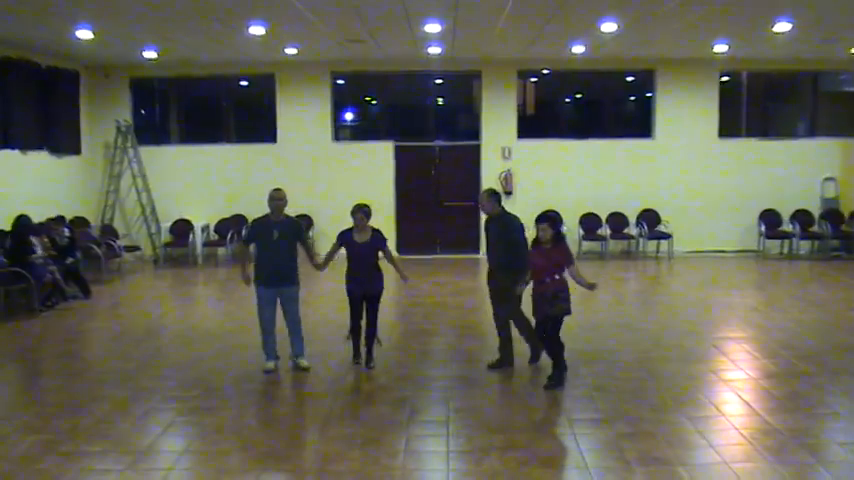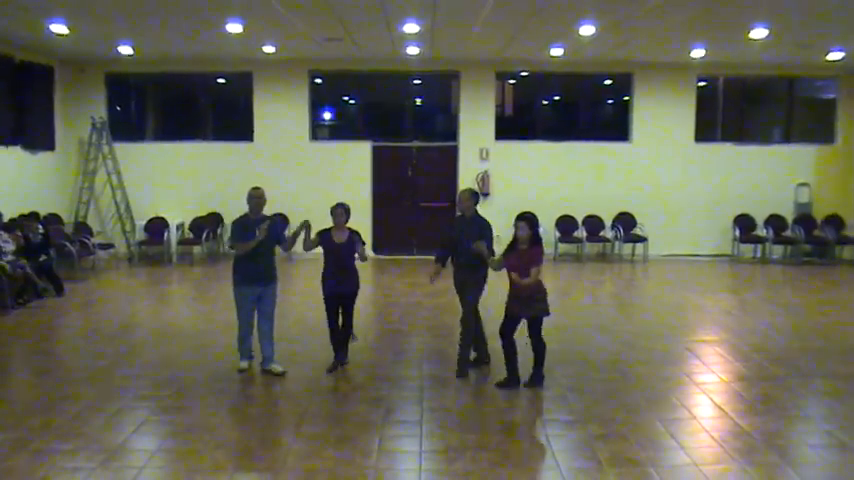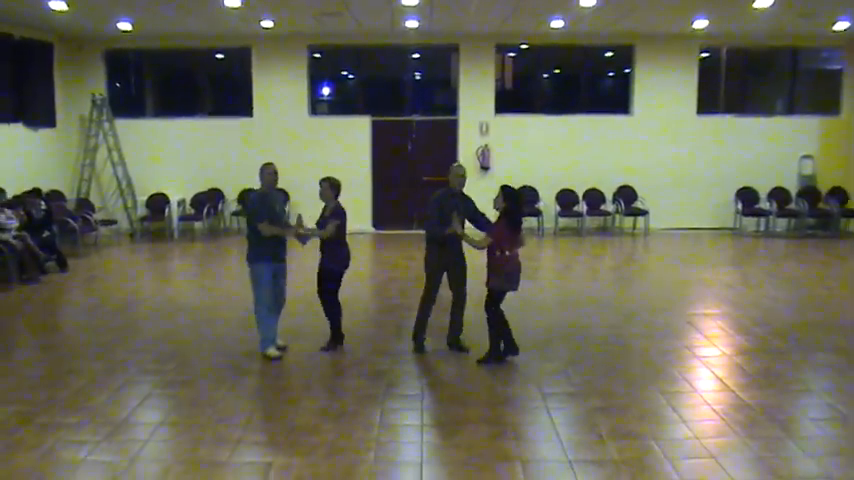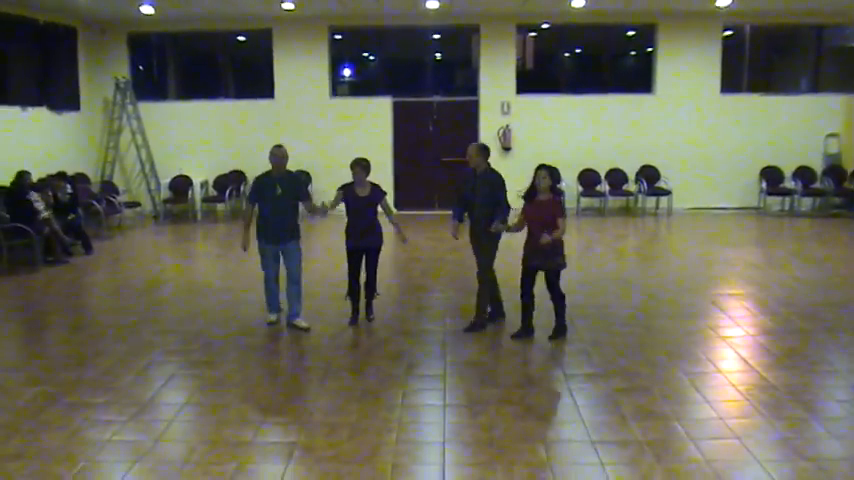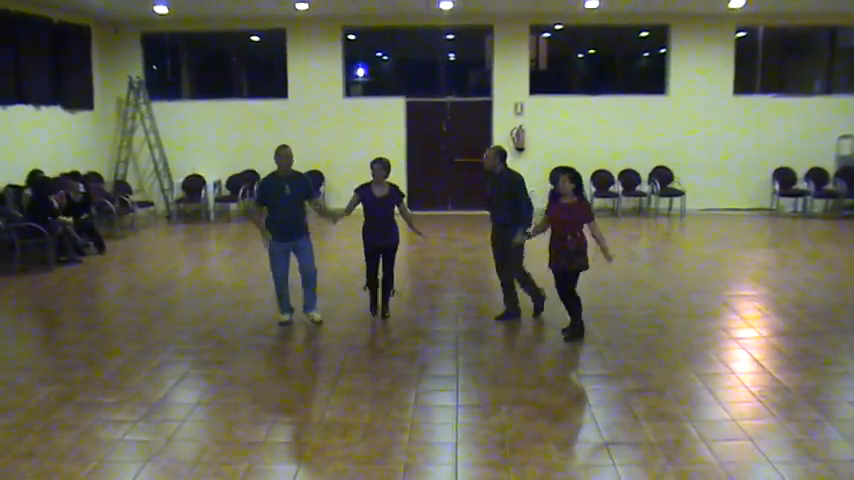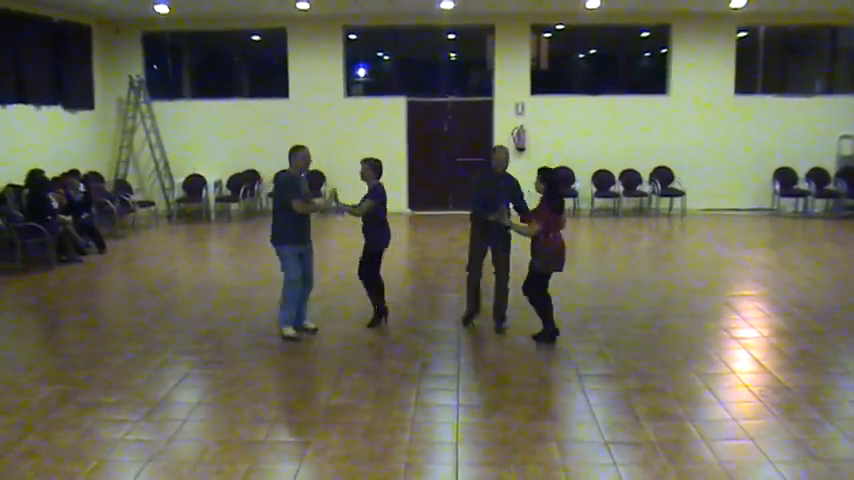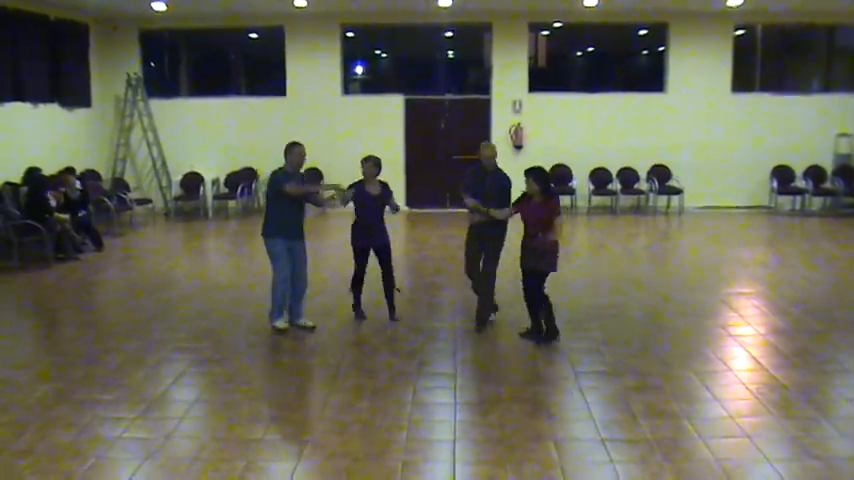
dt=0.7s
person 1, frame 1
left shoulder: (294, 225)
right shoulder: (258, 224)
left elbow: (306, 244)
right elbow: (244, 246)
left wrist: (314, 262)
right wrist: (244, 270)
left hip: (289, 280)
right hip: (264, 281)
left knee: (293, 319)
right knee: (267, 321)
left ankle: (298, 356)
right ankle: (271, 357)
person 1, frame 2
left shoulder: (272, 223)
right shoulder: (239, 224)
left elbow: (285, 245)
right elbow: (239, 250)
left wrist: (297, 232)
right wrist: (259, 237)
left hip: (268, 280)
right hip: (245, 281)
left knee: (267, 321)
right knee: (245, 321)
left ankle: (268, 362)
right ankle: (245, 358)
person 1, frame 3
left shoulder: (278, 197)
right shoulder: (256, 200)
right elbow: (265, 230)
left wrist: (293, 229)
right wrist: (290, 231)
left hip: (278, 257)
right hip: (260, 259)
left knee: (278, 299)
right knee: (264, 301)
left ankle: (270, 337)
right ankle: (267, 344)
person 1, frame 4
left shoulder: (295, 180)
right shoulder: (260, 181)
left elbow: (307, 204)
right elbow: (250, 208)
left wrist: (318, 210)
right wrist: (246, 234)
left hip: (291, 237)
right hip: (267, 238)
left knee: (294, 276)
right knee: (270, 276)
left ankle: (294, 317)
right ankle: (273, 311)
person 1, frame 5
left shoulder: (301, 179)
right shoulder: (267, 183)
left elbow: (314, 202)
right elbow: (258, 211)
left wrist: (328, 214)
right wrist: (263, 231)
left hip: (300, 235)
right hip: (277, 237)
left knee: (309, 270)
right knee: (280, 276)
left ankle: (311, 308)
right ankle: (285, 311)
person 1, frame 6
left shoulder: (299, 181)
right shoulder: (285, 181)
left elbow: (308, 205)
right elbow: (300, 208)
left wrist: (325, 204)
right wrist: (322, 207)
left hip: (303, 240)
right hip: (286, 241)
left knee: (306, 281)
right knee: (293, 280)
left ankle: (299, 319)
right ankle: (286, 324)
person 1, frame 7
left shoulder: (300, 178)
right shoulder: (278, 176)
left elbow: (313, 199)
right elbow: (294, 190)
left wrist: (327, 200)
right wrist: (323, 188)
left hip: (296, 236)
right hip: (276, 236)
left knee: (300, 278)
right knee: (283, 276)
left ankle: (296, 317)
right ankle: (276, 317)
person 2, frame 1
left shoulder: (512, 223)
right shoulder: (490, 222)
left elbow: (522, 252)
left wrist: (523, 278)
right wrist: (490, 273)
left hip: (511, 274)
right hip: (495, 274)
left knee: (514, 314)
right knee: (499, 315)
left ankle: (535, 347)
right ankle: (505, 357)
person 2, frame 2
left shoulder: (483, 225)
right shoulder: (457, 223)
left elbow: (489, 253)
right elbow: (447, 246)
left wrist: (483, 251)
right wrist: (438, 265)
left hip: (476, 276)
right hip: (459, 274)
left knee: (467, 317)
right knee: (471, 315)
left ankle: (463, 363)
right ankle: (482, 355)
person 2, frame 3
left shoulder: (466, 201)
right shoulder: (438, 199)
left elbow: (480, 220)
right elbow: (430, 228)
right wrist: (448, 230)
left hip: (456, 252)
right hip: (436, 252)
left knee: (460, 295)
right knee: (429, 295)
left ankle: (454, 339)
right ankle: (418, 339)
person 2, frame 4
left shoulder: (495, 178)
right shoulder: (470, 177)
left elbow: (503, 206)
right elbow: (461, 201)
left wrist: (499, 222)
right wrist: (456, 222)
left hip: (490, 230)
right hip: (475, 229)
left knee: (483, 270)
right knee: (485, 270)
left ankle: (480, 317)
right ankle: (497, 310)
person 2, frame 5
left shoulder: (514, 179)
right shoulder: (492, 178)
left elbow: (526, 207)
left wrist: (522, 230)
left hip: (513, 230)
right hip: (498, 229)
left knee: (516, 269)
right knee: (502, 269)
left ankle: (538, 298)
right ankle: (512, 308)
person 2, frame 6
left shoulder: (511, 181)
right shoulder: (482, 180)
left elbow: (520, 204)
right elbow: (476, 208)
right wrist: (490, 216)
left hip: (501, 231)
right hip: (481, 229)
left knee: (502, 274)
right knee: (474, 272)
left ankle: (499, 318)
right ankle: (472, 309)
person 2, frame 7
left shoulder: (503, 179)
right shoulder: (473, 175)
left elbow: (504, 209)
right elbow: (466, 195)
left wrist: (483, 216)
right wrist: (471, 205)
left hip: (495, 229)
right hip: (476, 226)
left knee: (488, 273)
right knee: (471, 269)
left ankle: (483, 316)
right ankle: (489, 305)
person 3, frame 1
left shoulder: (562, 249)
right shoulder: (535, 246)
left elbow: (574, 274)
left wrist: (587, 284)
right wrist: (524, 283)
left hip: (556, 295)
right hip: (539, 295)
left knee: (552, 334)
right knee: (541, 334)
left ankle: (558, 377)
right ankle: (560, 366)
person 3, frame 2
left shoulder: (535, 250)
right shoulder: (512, 247)
left elbow: (534, 278)
right elbow: (497, 265)
left wrist: (522, 281)
right wrist: (485, 253)
left hip: (534, 298)
right hip: (515, 297)
left knee: (534, 336)
right knee: (506, 333)
left ankle: (537, 375)
right ankle: (512, 376)
person 3, frame 3
left shoulder: (503, 223)
right shoulder: (511, 222)
left elbow: (481, 244)
right elbow: (520, 242)
left wrist: (460, 232)
left hip: (503, 270)
right hip: (507, 268)
left knee: (491, 308)
right knee: (494, 308)
left ankle: (495, 352)
right ankle: (510, 346)
person 3, frame 4
left shoulder: (556, 201)
right shoulder: (529, 200)
left elbow: (561, 228)
right elbow: (521, 224)
left wrist: (550, 238)
right wrist: (505, 228)
left hip: (551, 250)
right hip: (531, 249)
left knee: (553, 288)
right knee: (525, 287)
left ankle: (561, 326)
right ankle: (526, 327)
person 3, frame 5
left shoulder: (582, 204)
right shoulder: (554, 202)
left elbow: (594, 229)
right elbow: (544, 224)
left wrist: (604, 248)
right wrist: (529, 234)
left hip: (575, 251)
right hip: (557, 250)
left knee: (568, 288)
right knee: (562, 288)
left ankle: (578, 328)
right ankle: (576, 322)
person 3, frame 6
left shoulder: (546, 205)
right shoulder: (556, 202)
left elbow: (531, 232)
right elbow: (561, 224)
left wrist: (508, 223)
right wrist: (547, 226)
left hip: (546, 252)
right hip: (553, 249)
left knee: (529, 288)
right knee: (540, 290)
left ankle: (550, 329)
right ankle: (549, 330)
person 3, frame 7
left shoulder: (551, 202)
right shoulder: (524, 200)
left elbow: (558, 227)
right elbow: (503, 214)
left wrist: (552, 238)
right wrist: (482, 209)
left hip: (545, 250)
right hip: (529, 249)
left knee: (536, 289)
right knee: (528, 288)
left ankle: (551, 330)
right ankle: (536, 327)
person 4, frame 1
left shoulder: (377, 235)
right shoulder: (345, 235)
left elbow: (388, 256)
right elbow: (332, 253)
left wrist: (400, 272)
right wrist: (322, 266)
left hip: (373, 282)
right hip: (354, 282)
left knee: (371, 319)
right knee: (356, 318)
left ankle: (369, 354)
right ankle: (356, 351)
person 4, frame 2
left shoulder: (354, 235)
right shoulder: (324, 234)
left elbow: (363, 258)
right elbow: (307, 248)
left wrist: (360, 251)
right wrist: (307, 232)
left hip: (349, 281)
right hip: (330, 281)
left knee: (347, 319)
right knee: (332, 320)
left ankle: (344, 352)
right ankle: (337, 357)
person 4, frame 3
left shoulder: (337, 211)
right shoulder: (327, 208)
left elbow: (327, 233)
left wrist: (305, 231)
right wrist: (306, 233)
left hip: (337, 258)
right hip: (328, 257)
left knee: (330, 296)
right knee: (323, 293)
left ankle: (336, 338)
right ankle: (337, 334)
person 4, frame 4
left shoulder: (376, 190)
right shoulder: (345, 189)
left elbow: (388, 211)
right elbow: (335, 202)
left wrist: (398, 229)
right wrist: (328, 207)
left hip: (373, 237)
right hip: (353, 237)
left knee: (371, 273)
right knee: (353, 275)
left ankle: (369, 307)
right ankle: (354, 311)
person 4, frame 5
left shoulder: (394, 190)
right shoulder: (363, 189)
left elbow: (404, 212)
right elbow: (350, 207)
left wrist: (413, 228)
right wrist: (342, 214)
left hip: (390, 236)
right hip: (370, 236)
left knee: (388, 271)
right knee: (371, 270)
left ankle: (385, 304)
right ankle: (373, 300)
person 4, frame 6
left shoulder: (377, 190)
right shoulder: (374, 189)
left elbow: (360, 211)
left wrist: (340, 205)
right wrist: (348, 207)
left hip: (377, 237)
right hip: (375, 236)
left knee: (364, 273)
right knee: (372, 273)
left ankle: (379, 311)
right ankle: (381, 309)
person 4, frame 7
left shoulder: (384, 187)
right shoulder: (357, 187)
left elbow: (393, 206)
right elbow: (345, 201)
left wrist: (395, 207)
right wrist: (341, 194)
left hip: (379, 234)
right hip: (360, 234)
left knee: (387, 269)
right knee: (360, 270)
left ankle: (391, 308)
right ankle: (357, 305)
